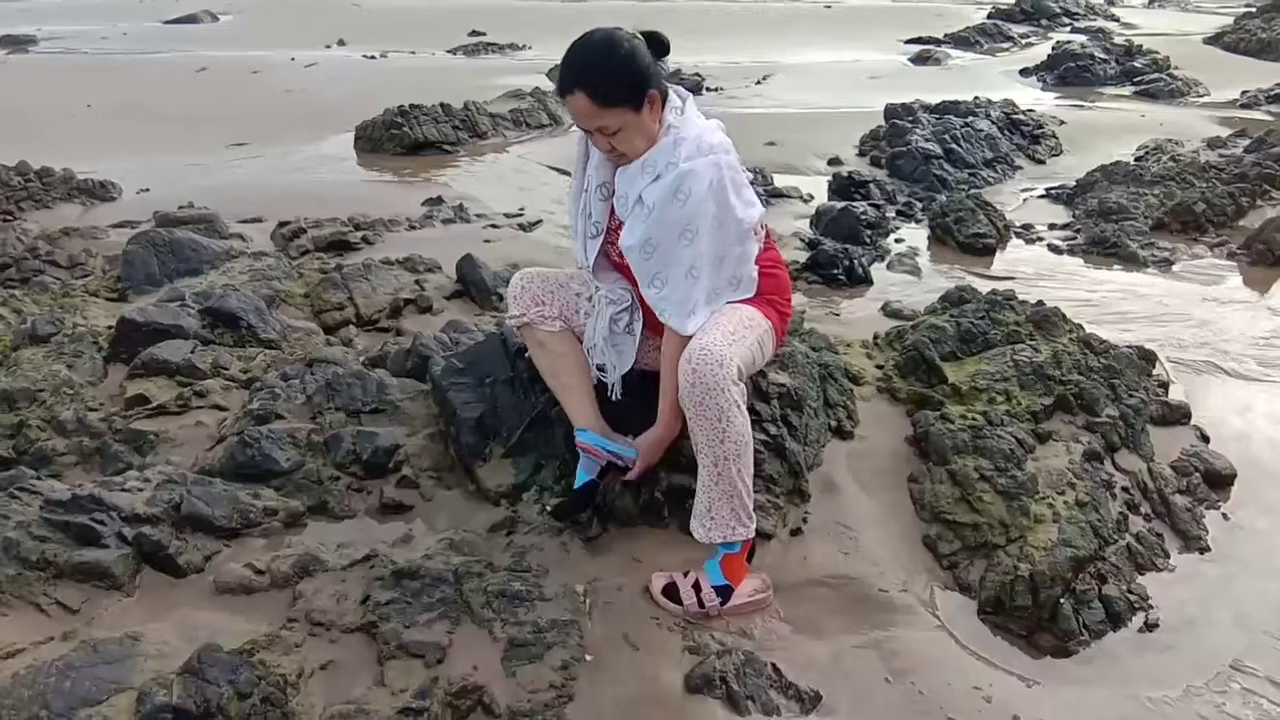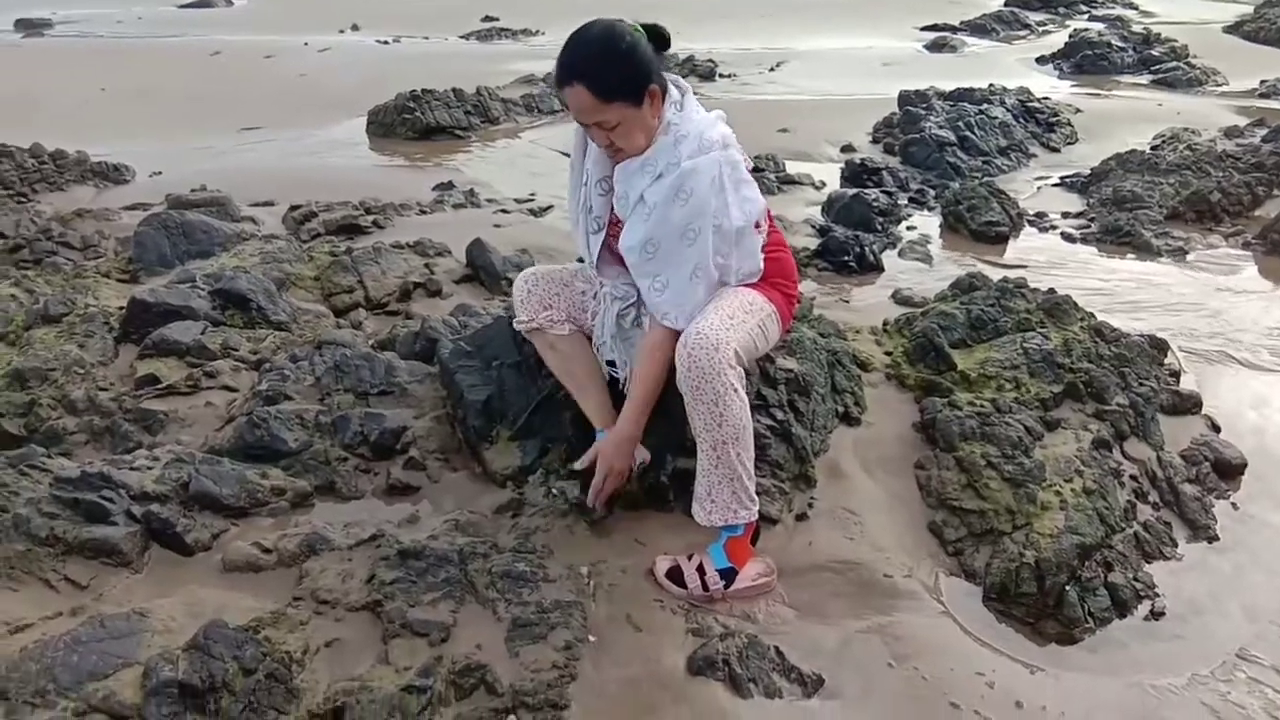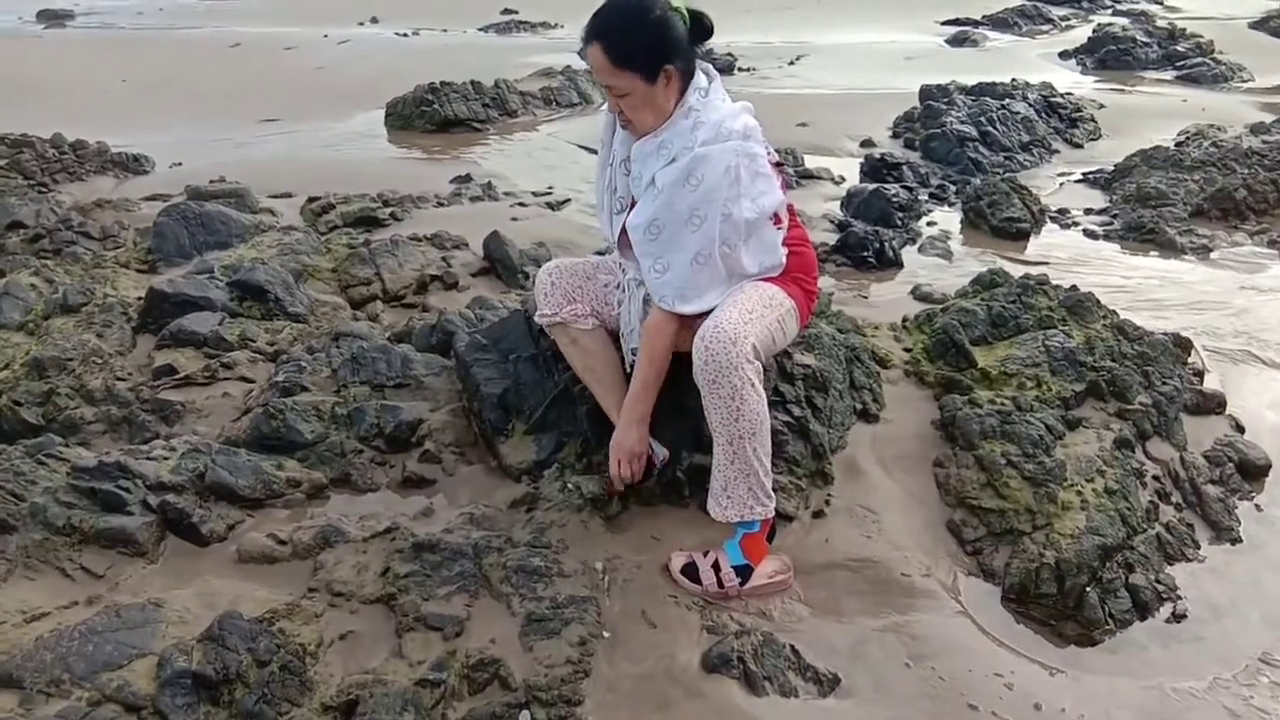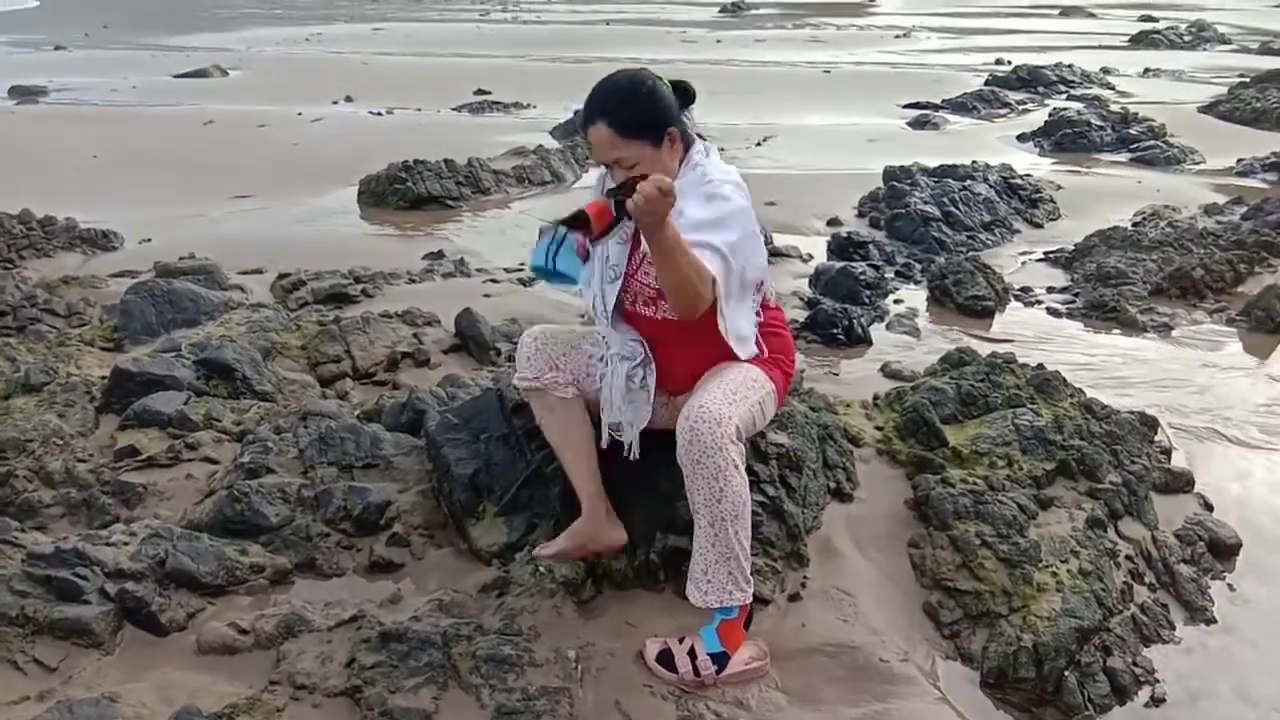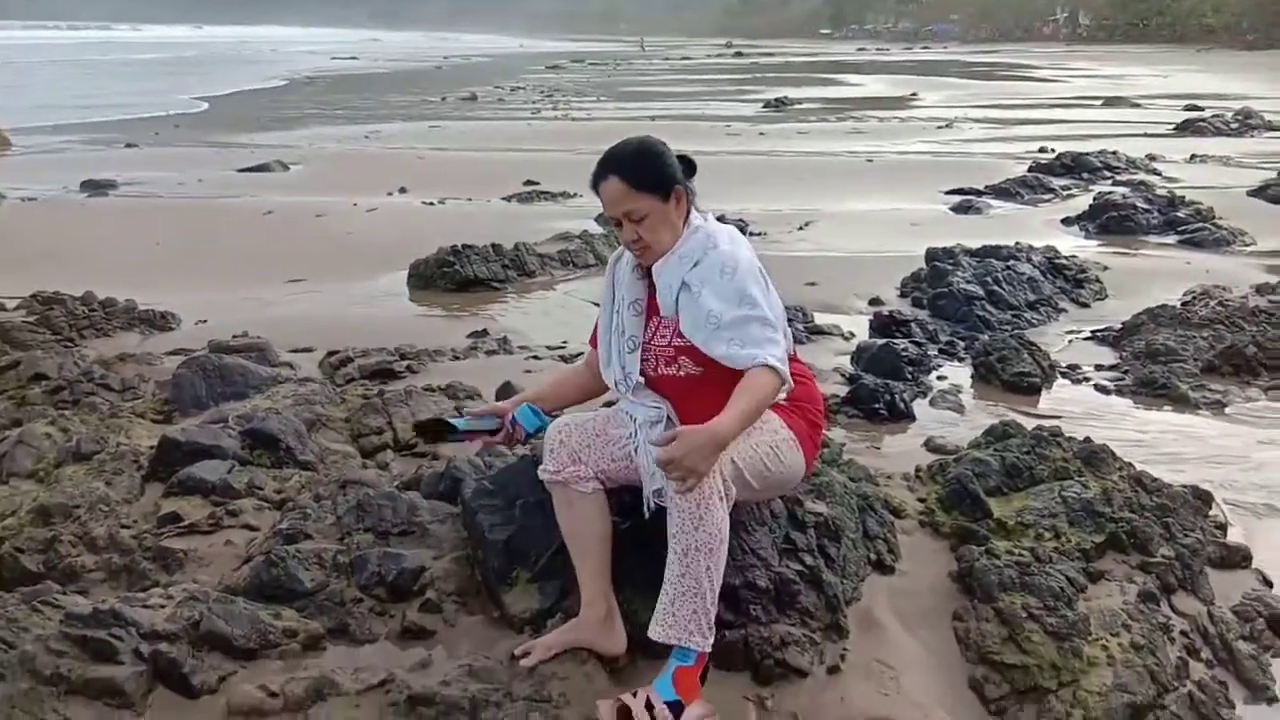
dt=1s
person 1, frame 1
left shoulder: (695, 171)
right shoulder: (610, 137)
left elbow: (683, 311)
right elbow: (601, 241)
left wrist: (667, 426)
right wrist: (570, 327)
left hip: (735, 298)
right hip: (643, 293)
left knee: (707, 364)
right knee: (529, 293)
left ankle: (734, 556)
right ankle: (597, 445)
person 1, frame 2
left shoulder: (696, 164)
right shoulder: (612, 126)
left elbow: (670, 315)
right elbow: (606, 236)
left wrist: (628, 433)
left hip: (743, 281)
right hip: (647, 276)
left knee: (704, 347)
right knee: (534, 292)
left ankle: (737, 541)
right ankle: (610, 442)
person 1, frame 3
left shoulder: (713, 152)
right shoulder: (646, 110)
left elbow: (674, 299)
right elbow: (647, 250)
left wrist: (633, 421)
left hip: (762, 276)
right hip: (671, 269)
left knee: (721, 340)
right knee: (556, 285)
left ankle: (753, 535)
right ankle: (640, 448)
person 1, frame 4
left shoulder: (717, 196)
right shoulder: (622, 188)
left elbow: (695, 302)
right elbow: (608, 285)
left wrist: (657, 224)
left hip: (735, 356)
right hip: (646, 354)
left knee: (706, 423)
right knee: (539, 350)
left ankle: (730, 623)
right ankle: (598, 518)
person 1, frame 5
left shoulder: (721, 258)
right shoulder: (627, 268)
left elbow: (768, 363)
right elbow: (600, 367)
left wrist: (717, 434)
right wrist: (524, 403)
left hip: (770, 422)
right hip: (676, 422)
left knee: (702, 477)
right knee: (565, 444)
left ankle: (685, 669)
right ankle: (599, 617)
